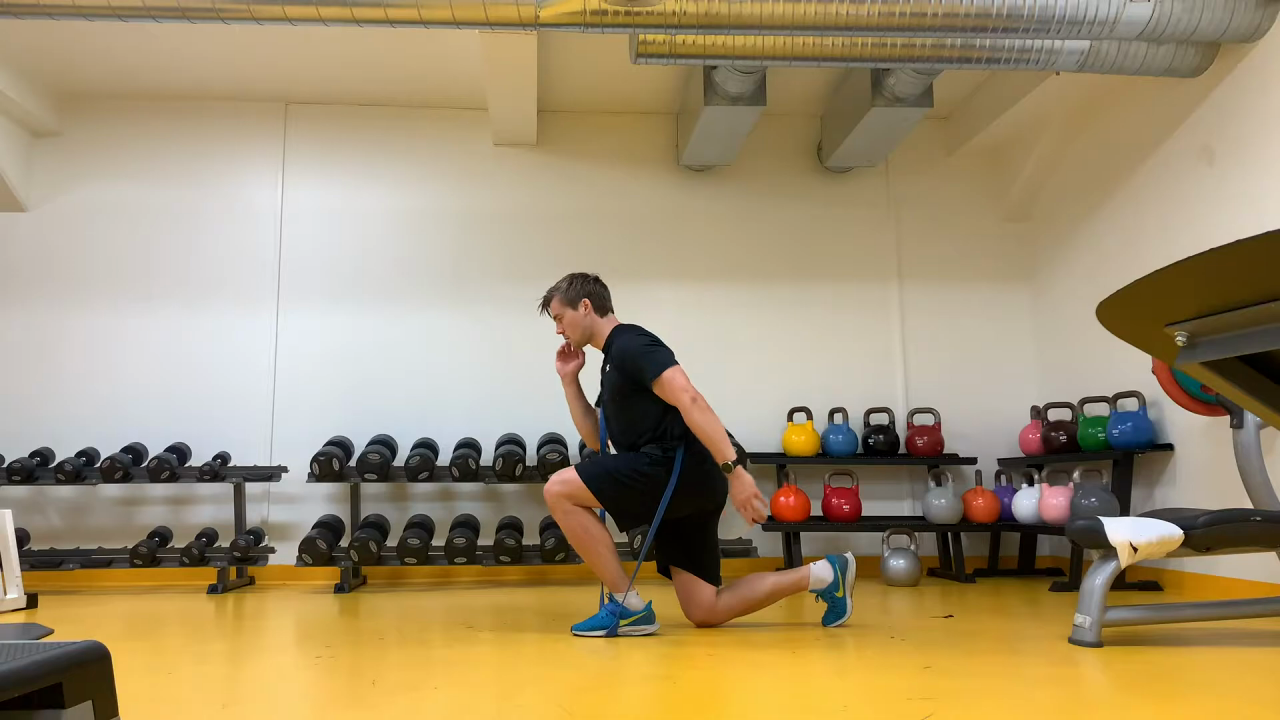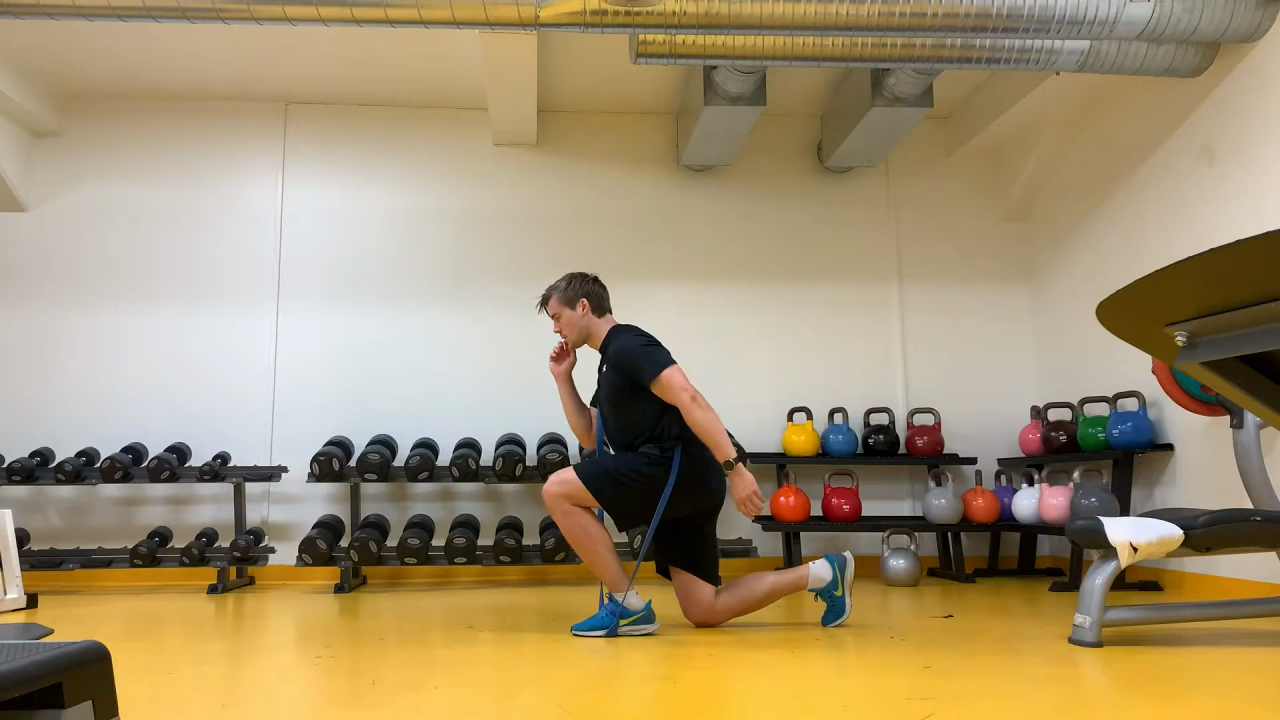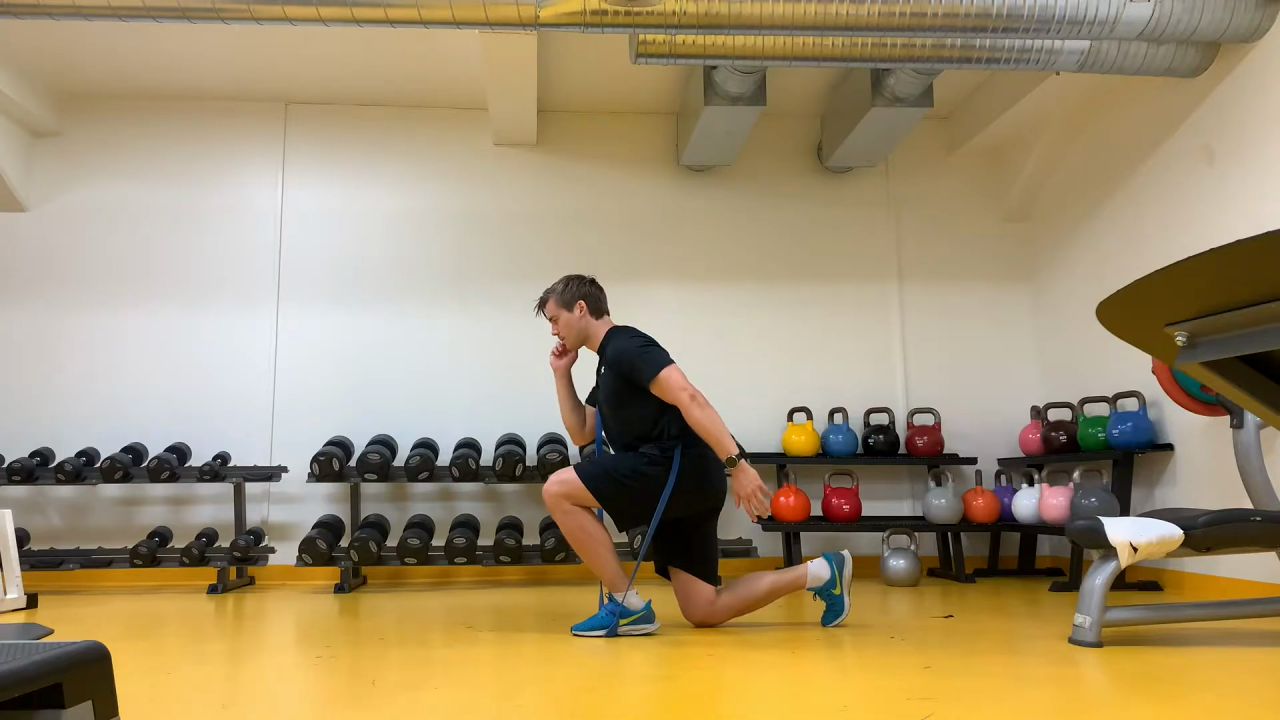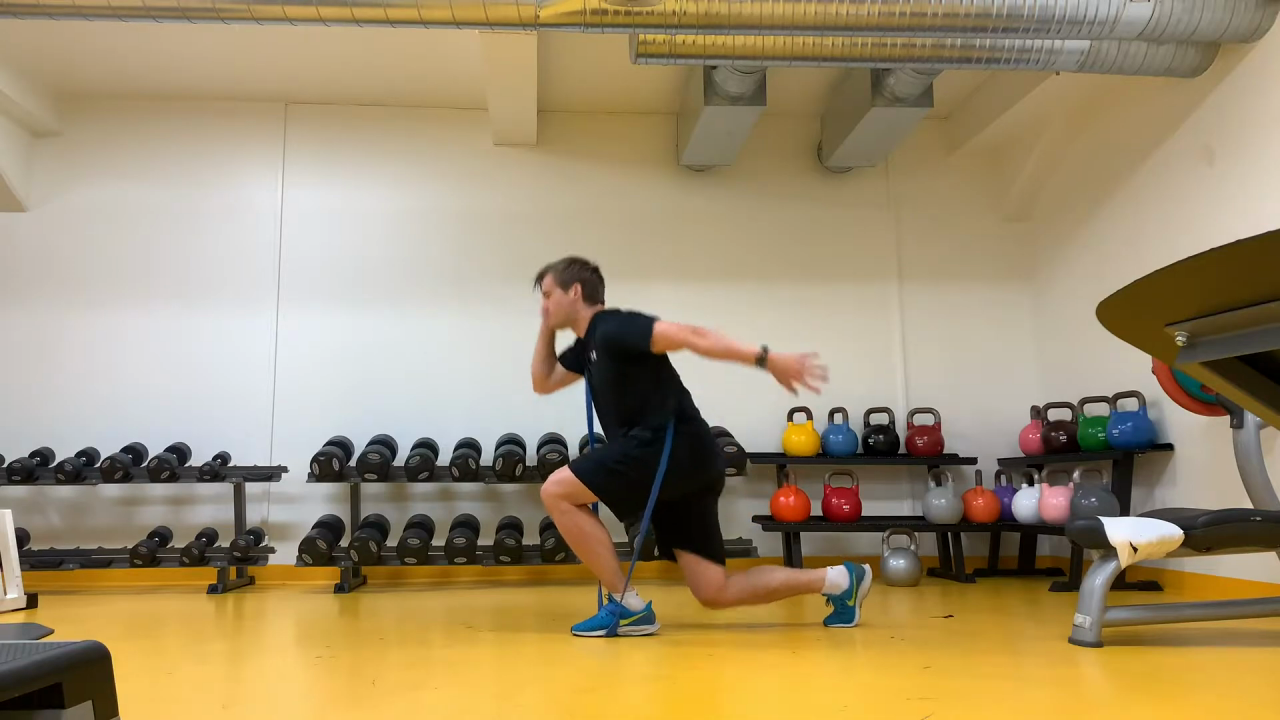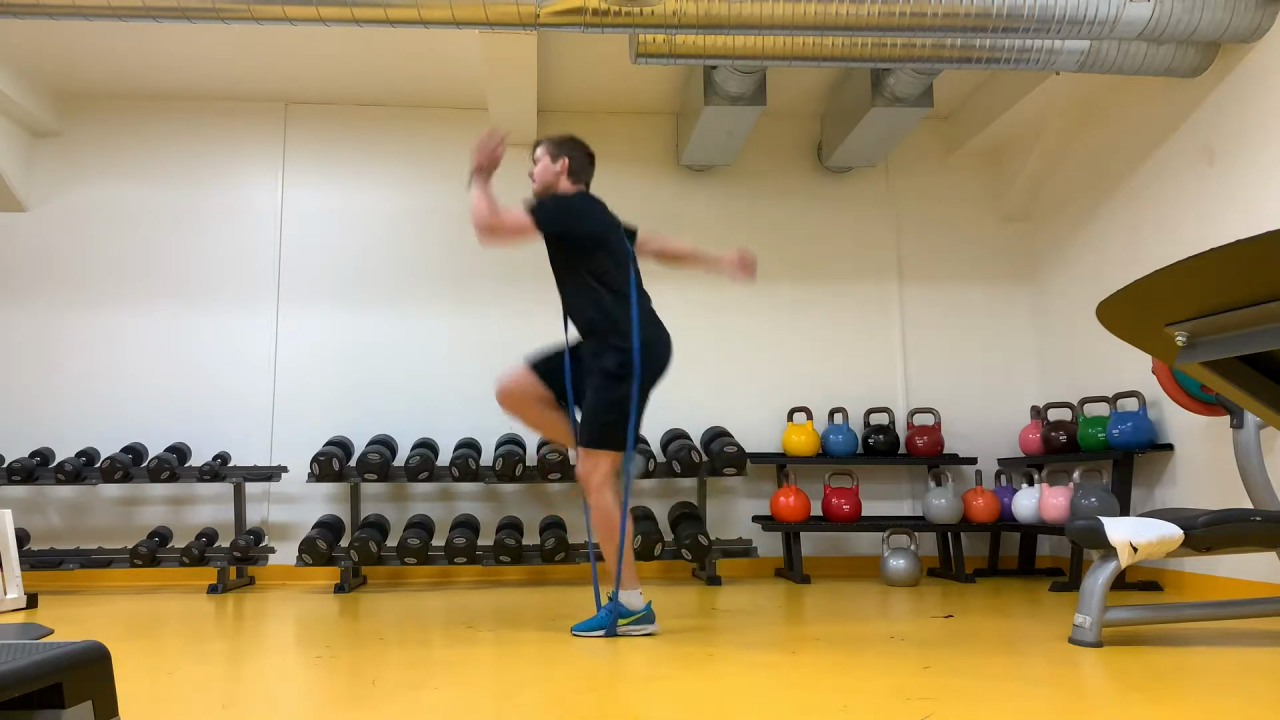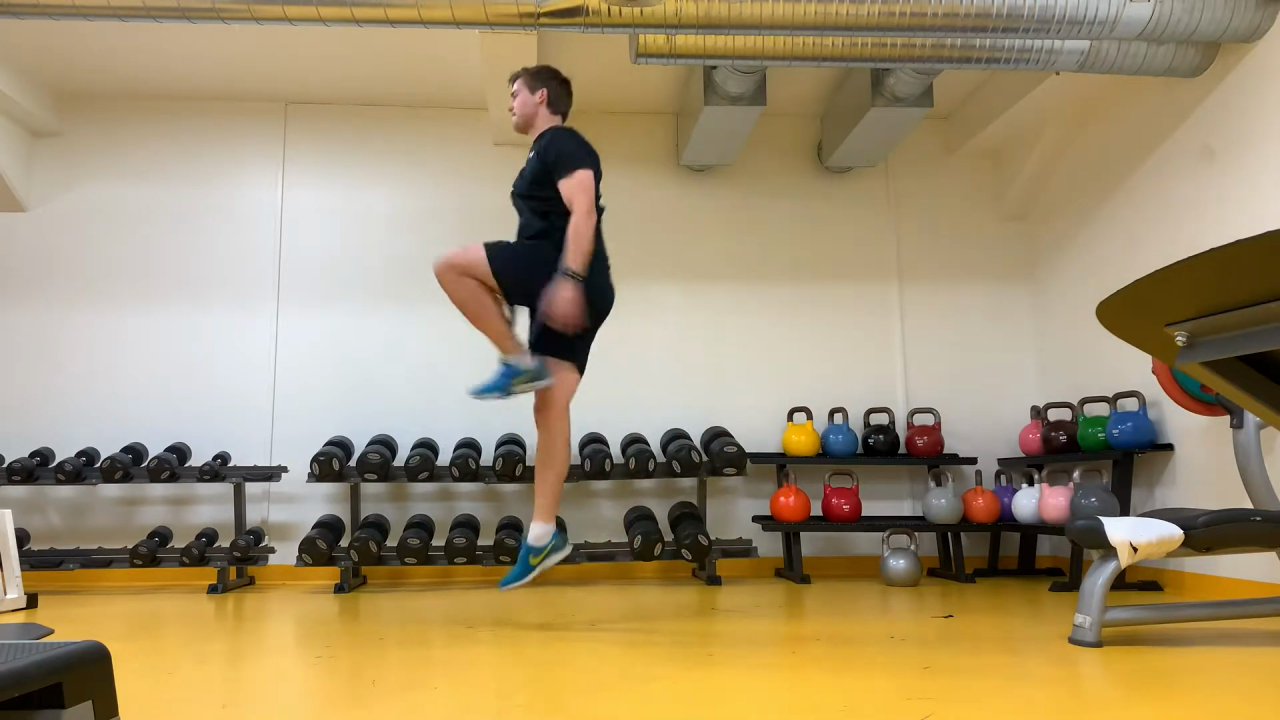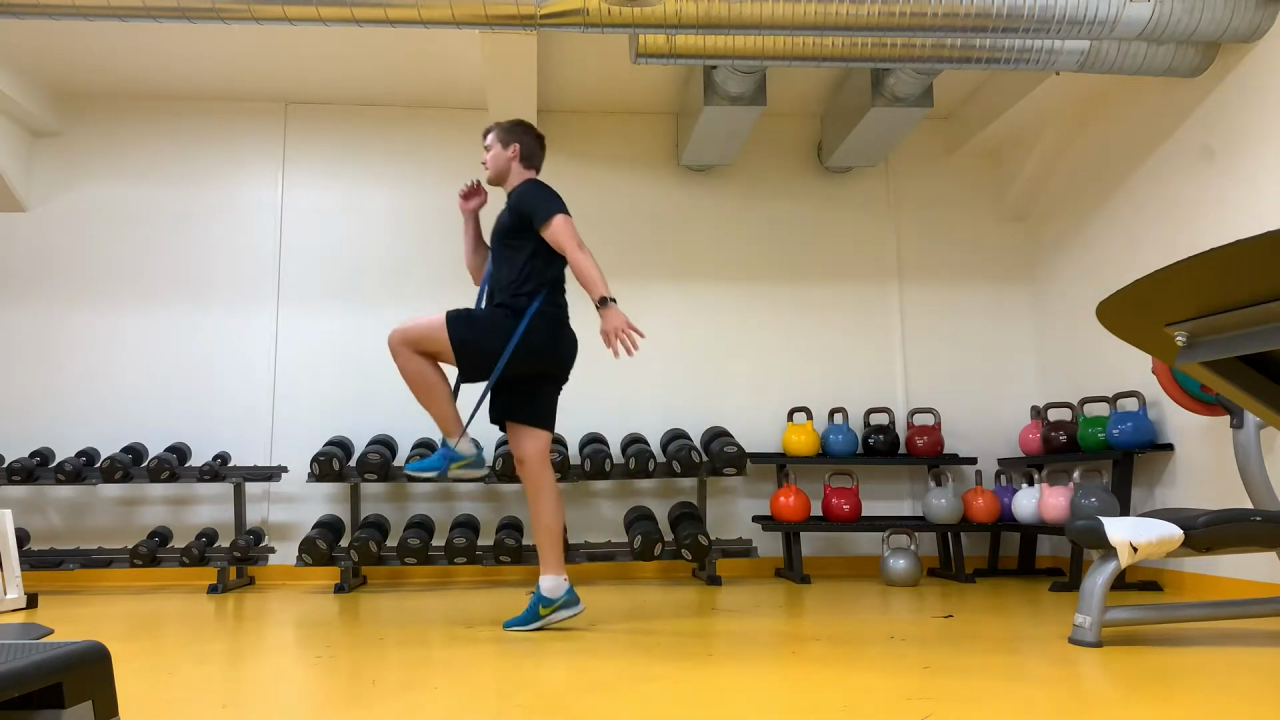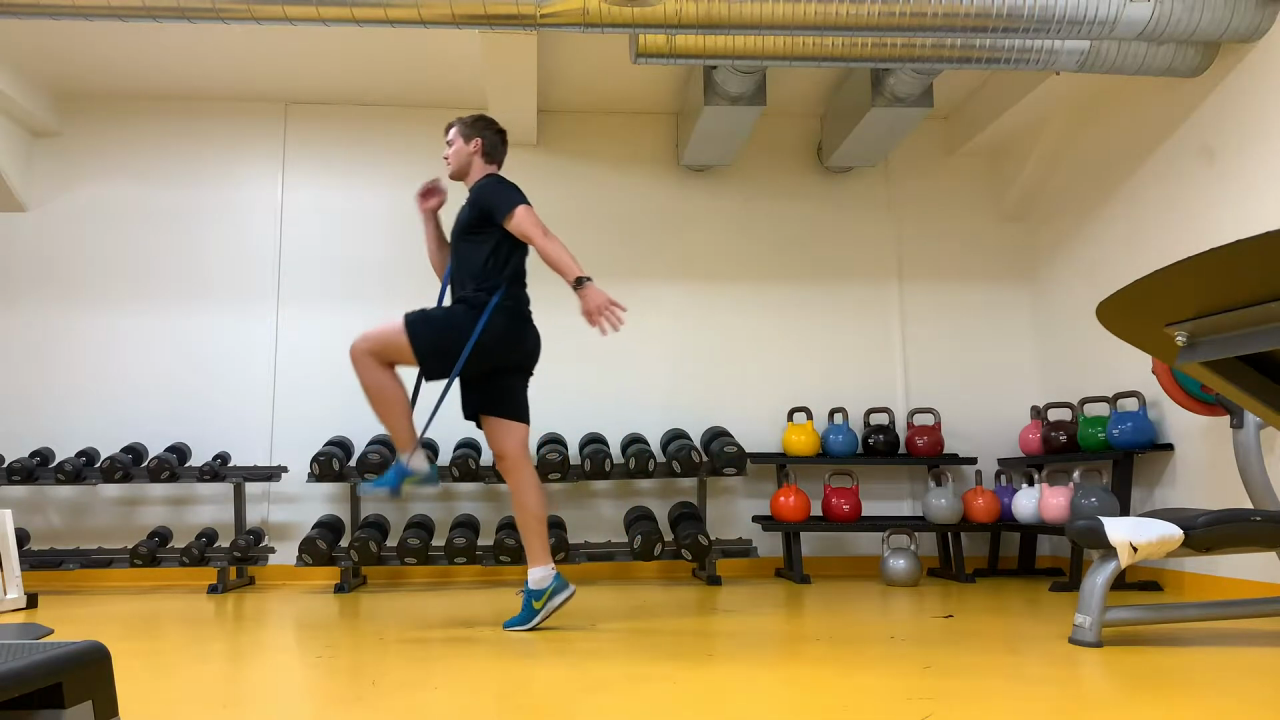
dt=0.3s
person 1, frame 1
left shoulder: (631, 345)
right shoulder: (614, 360)
left elbow: (690, 401)
right elbow: (596, 439)
left wrist: (734, 470)
right wrist: (570, 381)
left hip: (678, 467)
right hip: (683, 482)
left knee: (559, 490)
right knee: (706, 611)
left ankle: (628, 606)
right ankle: (824, 574)
person 1, frame 2
left shoulder: (628, 346)
right shoulder: (611, 360)
left elbow: (690, 399)
right elbow: (590, 436)
left wrist: (734, 467)
right wrist: (563, 379)
left hip: (677, 467)
right hip: (681, 482)
left knee: (558, 490)
right knee: (705, 612)
left ankle: (628, 606)
right ankle: (823, 574)
person 1, frame 3
left shoulder: (626, 348)
right shoulder: (610, 362)
left elbow: (689, 399)
right elbow: (581, 433)
left wrist: (736, 464)
right wrist: (562, 374)
left hip: (678, 467)
right hip: (679, 479)
left knee: (558, 490)
right knee: (705, 611)
left ankle: (627, 606)
right ankle: (823, 573)
person 1, frame 4
left shoulder: (616, 328)
right shoulder: (591, 345)
left elbow: (692, 335)
right elbow: (543, 384)
left wrist: (767, 359)
right wrist: (547, 329)
left hip: (671, 448)
right hip: (687, 461)
left knee: (556, 493)
right knee: (716, 593)
left ankle: (627, 607)
right ankle: (840, 580)
person 1, frame 5
left shoulder: (566, 209)
right shoulder: (588, 219)
left elbow: (489, 226)
right elbow: (655, 245)
left wrist: (480, 176)
right wrist: (718, 261)
left hip: (626, 354)
right hip: (610, 351)
left knee: (596, 475)
right knee: (512, 392)
left ankle: (630, 604)
person 1, frame 6
left shoulder: (562, 145)
right shoulder: (546, 155)
left elbow: (584, 211)
left wrist: (568, 278)
left hip: (565, 282)
right hip: (575, 291)
left knee: (450, 265)
right knee: (550, 409)
left ankle: (519, 361)
right ankle: (543, 535)
person 1, frame 7
left shoulder: (532, 196)
right shoulder: (517, 211)
left elbow: (574, 249)
right elbow: (483, 272)
left wrist: (606, 304)
right wrist: (470, 219)
left hip: (529, 333)
right hip: (537, 346)
left knee: (404, 340)
right knee: (533, 463)
left ankle: (459, 447)
right ankle: (555, 590)
person 1, frame 8
left shoulder: (494, 191)
right shoulder: (483, 204)
left elbow: (541, 235)
right elbow: (449, 268)
left wrist: (584, 283)
right wrist: (430, 219)
left hip: (488, 324)
right hip: (502, 335)
left knee: (366, 348)
right knee: (512, 456)
left ankle: (411, 461)
right ankle: (542, 582)
